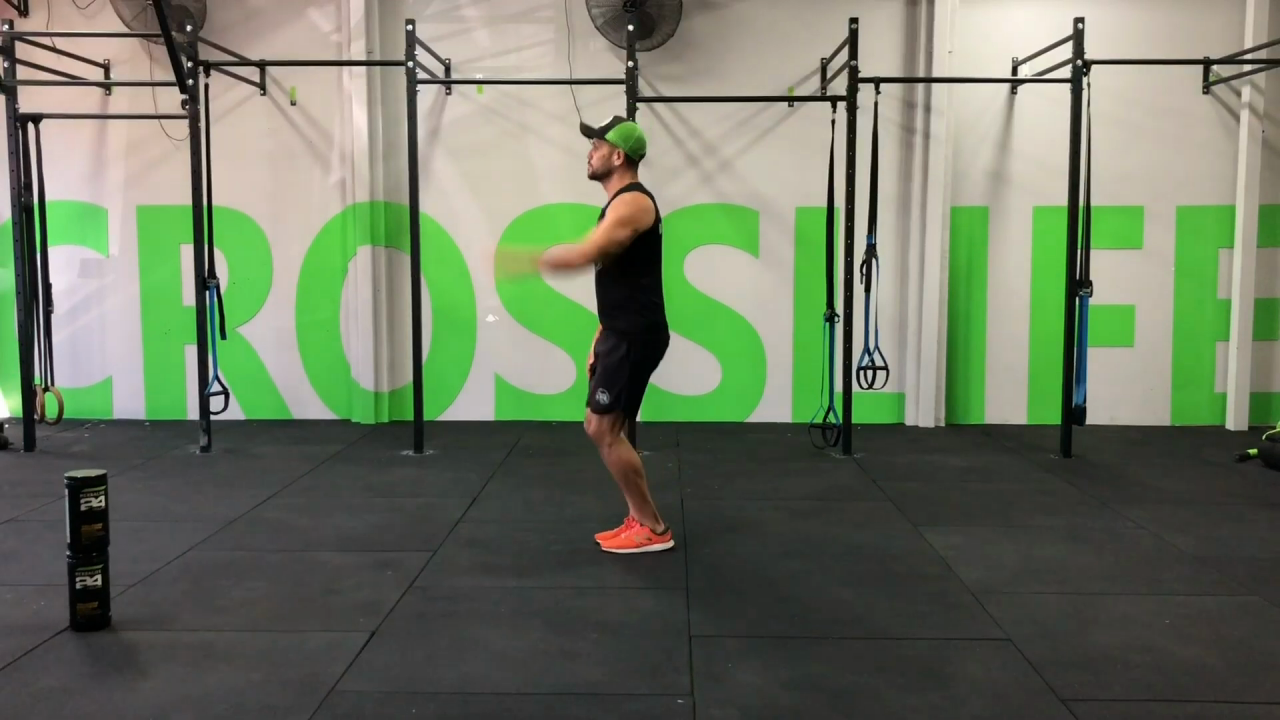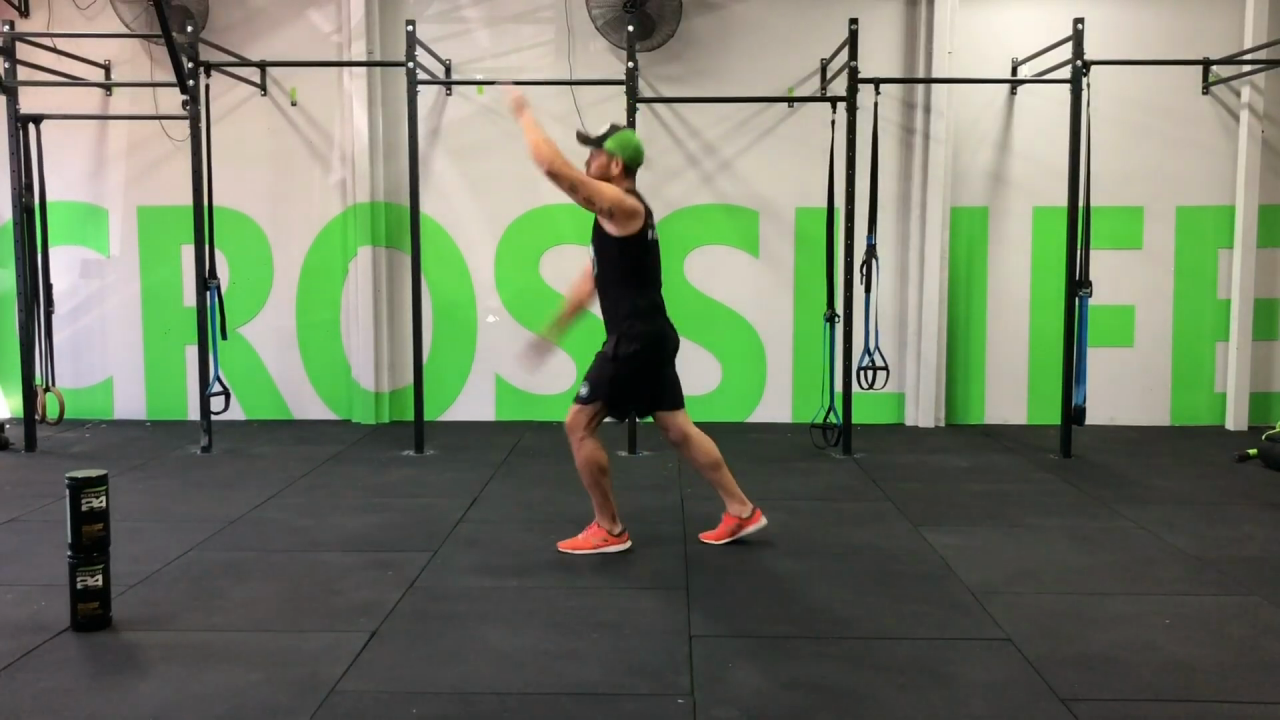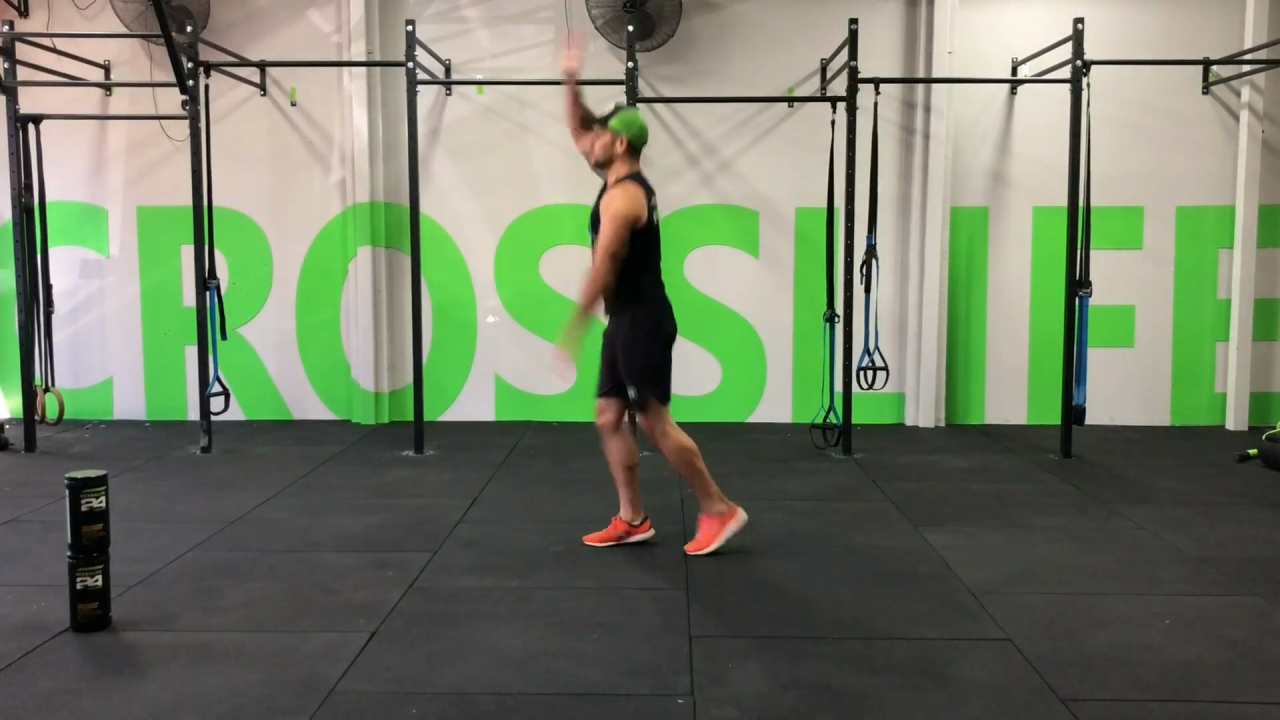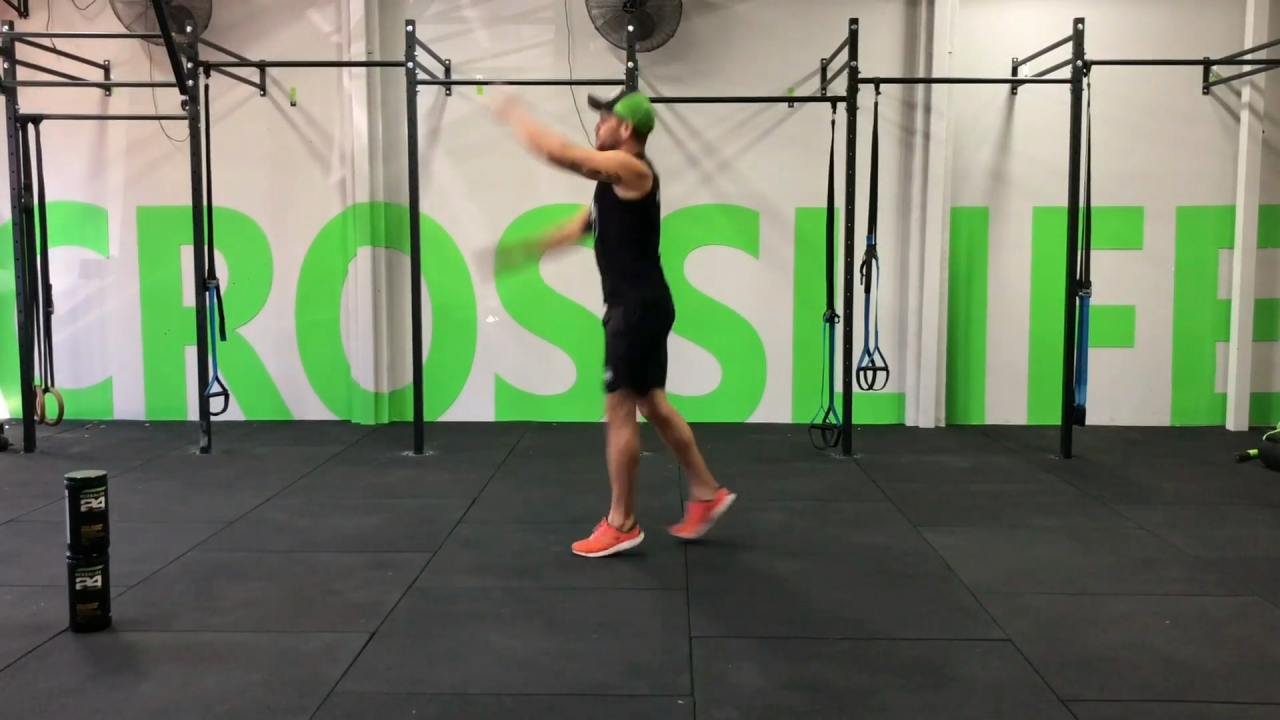
dt=0.5s
person 1, frame 1
left shoulder: (630, 205)
right shoulder: (624, 206)
left elbow: (584, 255)
right wrist: (600, 342)
left hip: (636, 339)
right hip: (625, 336)
left knee: (604, 431)
right knee: (602, 428)
left ankle: (650, 526)
right ankle: (642, 519)
person 1, frame 2
left shoulder: (622, 206)
right shoulder: (618, 214)
left elbow: (553, 166)
right elbow: (590, 283)
left wrist: (525, 116)
right wrist: (551, 332)
left hip: (636, 339)
right hip: (648, 335)
left knee: (578, 427)
right knee: (678, 429)
left ankle: (608, 529)
right ankle: (740, 511)
person 1, frame 3
left shoulder: (621, 198)
right shoulder: (623, 182)
left elbow: (601, 271)
right elbow: (582, 136)
left wrist: (573, 330)
right wrist: (572, 82)
left hip: (641, 326)
right hip: (627, 324)
left knee: (656, 427)
right knee: (608, 420)
left ankle: (717, 511)
right ankle: (631, 519)
person 1, frame 4
left shoulder: (632, 169)
right shoulder: (617, 181)
left elbow: (559, 151)
right elbow: (576, 228)
left wrist: (516, 117)
right wrist: (520, 253)
left hip: (639, 308)
right hip: (632, 305)
left knee: (620, 414)
right knee: (653, 404)
left ankle: (620, 524)
right ankle: (706, 492)
